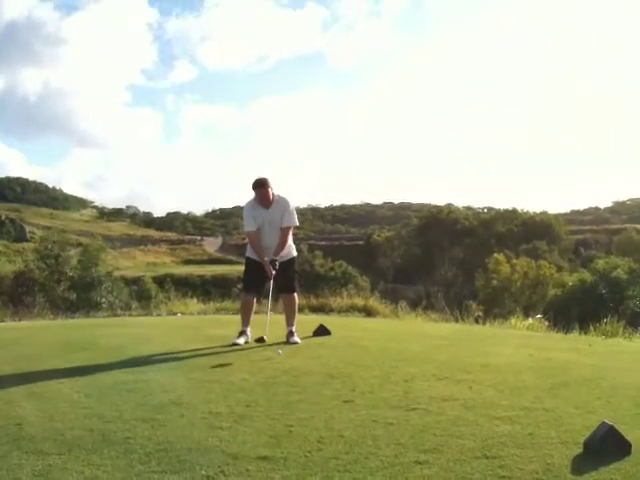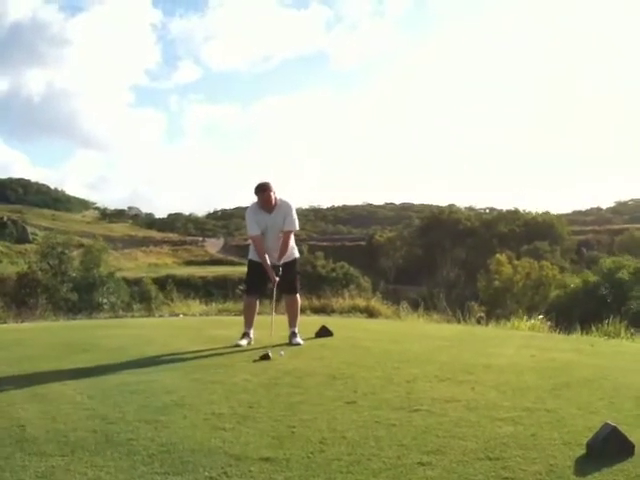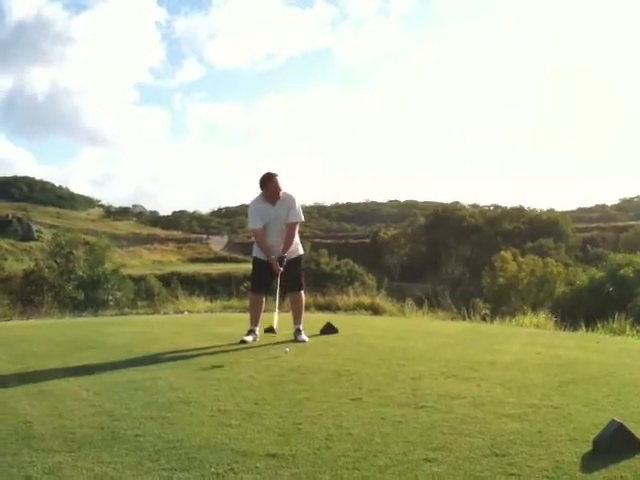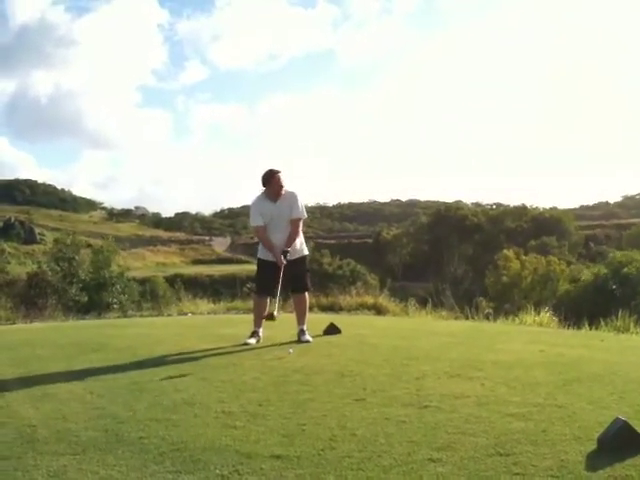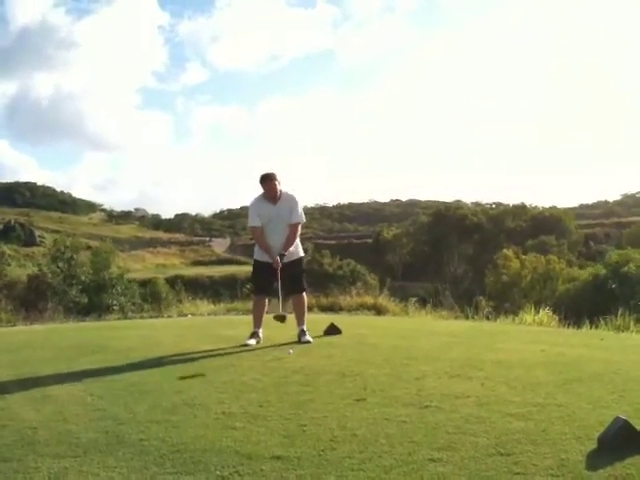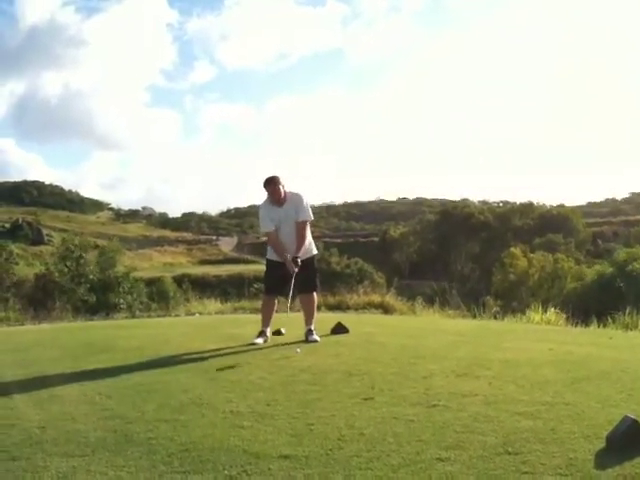
dt=0.5s
person 1, frame 1
left shoulder: (285, 204)
right shoulder: (249, 208)
left elbow: (286, 233)
right elbow: (253, 238)
left wrist: (275, 258)
right wrist: (265, 262)
left hip: (284, 255)
right hip: (256, 256)
left knee: (290, 292)
right knee: (248, 292)
left ankle: (291, 331)
right ankle: (244, 331)
person 1, frame 2
left shoulder: (287, 208)
right shoulder: (251, 212)
left elbow: (287, 237)
right elbow: (258, 243)
left wrist: (278, 263)
right wrist: (269, 268)
left hip: (286, 257)
right hip: (259, 258)
left knee: (292, 293)
right knee: (251, 294)
left ankle: (294, 332)
right ankle: (248, 333)
person 1, frame 3
left shoulder: (290, 200)
right shoulder: (255, 206)
left elbow: (292, 230)
right elbow: (259, 236)
left wrist: (283, 255)
right wrist: (272, 260)
left hip: (291, 253)
right hip: (263, 255)
left knee: (296, 290)
right knee: (257, 292)
left ankle: (298, 329)
right ankle: (253, 330)
person 1, frame 4
left shoulder: (292, 198)
right shoulder: (257, 205)
left elbow: (297, 226)
right elbow: (261, 234)
left wrist: (286, 249)
right wrist: (276, 254)
left hip: (295, 253)
right hip: (267, 256)
left knee: (300, 291)
right knee: (261, 294)
left ankle: (302, 330)
right ankle: (257, 331)
person 1, frame 5
left shoulder: (292, 201)
right shoulder: (255, 205)
left elbow: (295, 230)
right elbow: (257, 234)
left wrist: (283, 252)
right wrist: (272, 255)
left hip: (291, 255)
right hip: (264, 257)
left knee: (298, 292)
right knee: (259, 294)
left ankle: (302, 330)
right ankle: (256, 332)
person 1, frame 6
left shoulder: (299, 200)
right shoulder: (264, 209)
left elbow: (302, 229)
right elbow: (272, 238)
left wrist: (296, 255)
right wrist: (286, 260)
left hip: (304, 254)
right hip: (277, 257)
left knee: (308, 291)
right knee: (270, 293)
left ankle: (310, 330)
right ankle: (264, 331)
